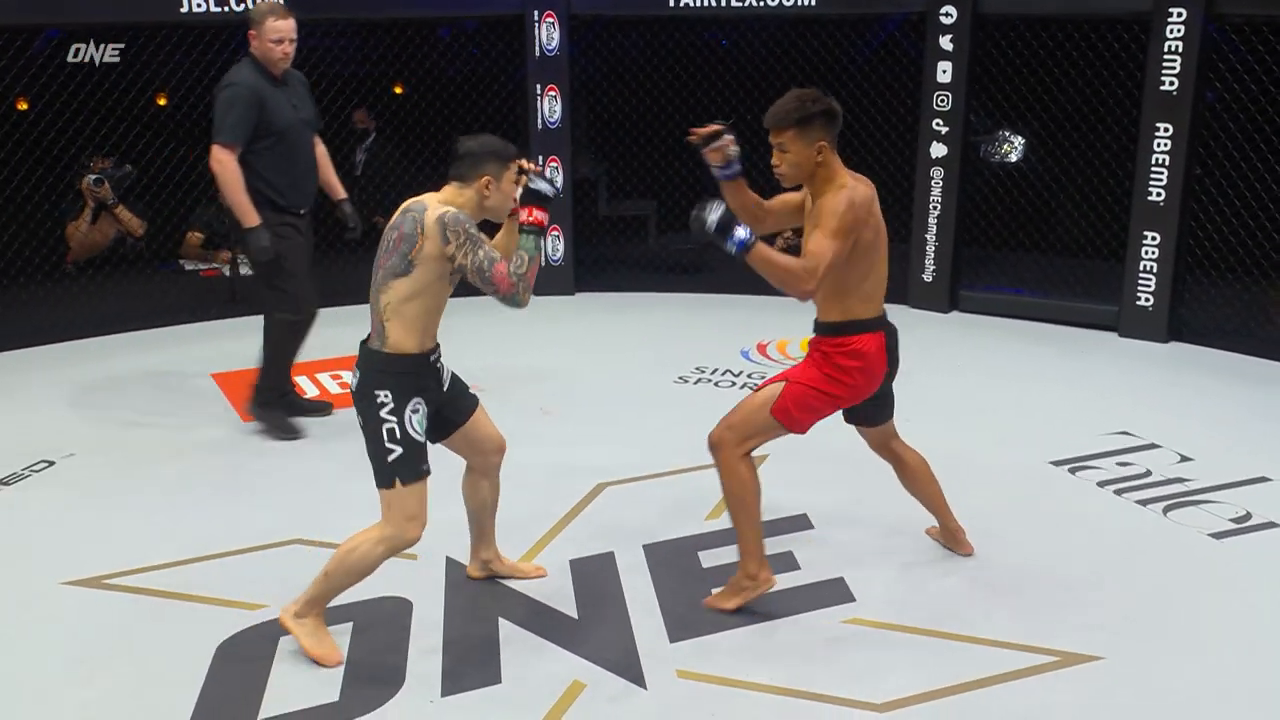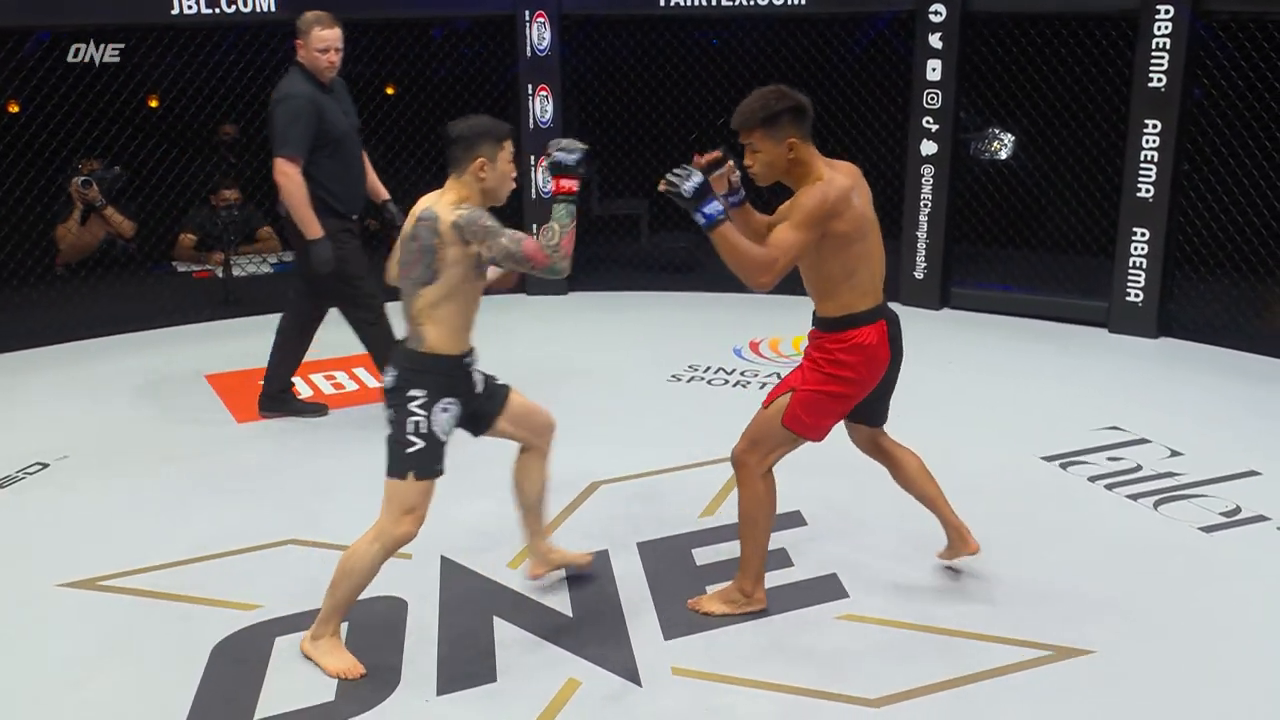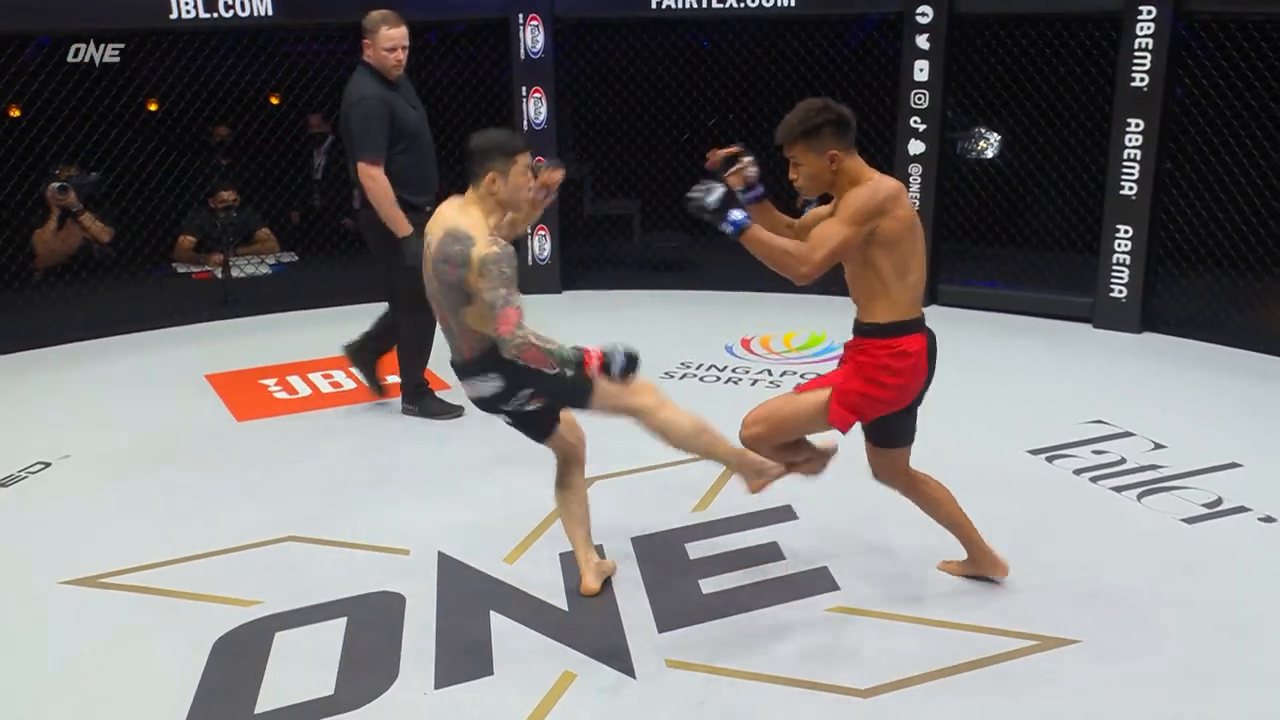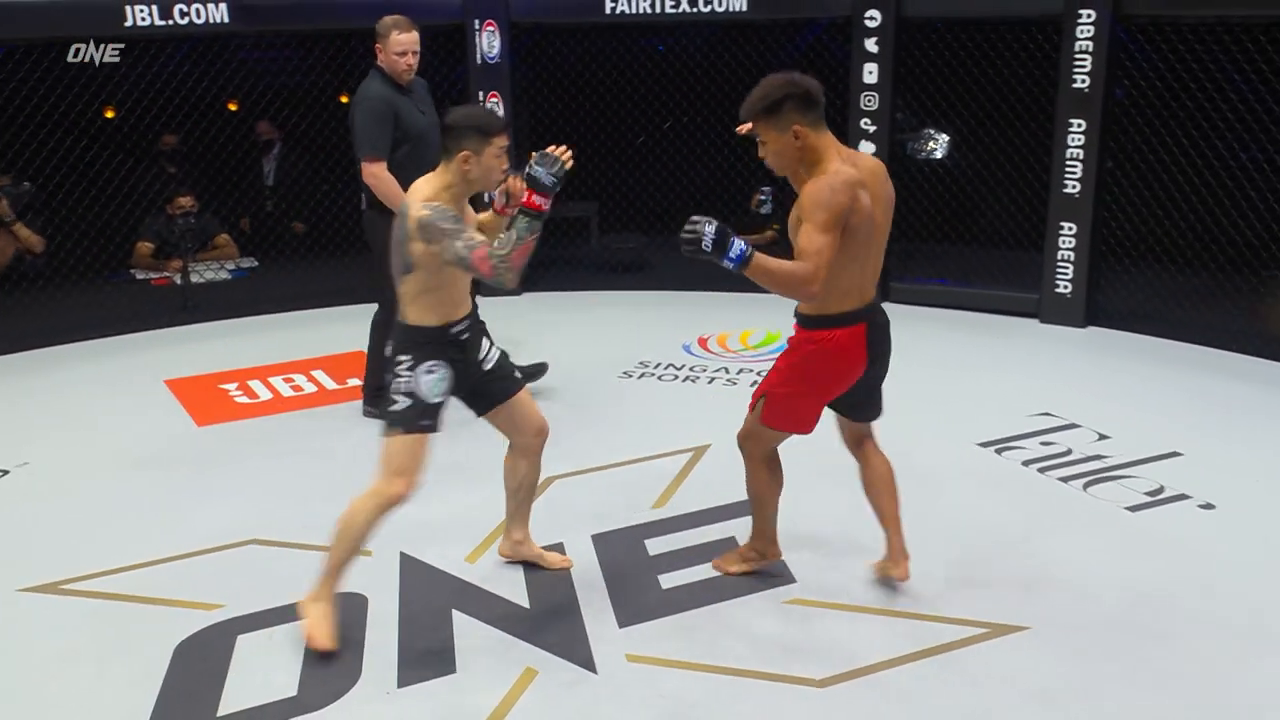
dt=0.3s
person 1, frame 1
left shoulder: (427, 206)
right shoulder: (449, 220)
left elbow: (483, 265)
right elbow: (515, 291)
left wrist: (516, 220)
right wrist: (535, 217)
left hip: (420, 365)
right hip: (390, 381)
left knee: (490, 450)
right knee: (401, 529)
left ankle: (485, 557)
right ankle: (306, 612)
person 1, frame 2
left shoulder: (434, 207)
right shoulder: (462, 221)
left elbow: (398, 273)
right elbow: (551, 260)
right wrist: (566, 187)
left hip: (454, 371)
right hip: (423, 383)
left knee: (539, 428)
right knee: (399, 526)
left ankle: (540, 552)
right ankle: (323, 633)
person 1, frame 3
left shoulder: (448, 213)
right shoulder: (488, 250)
right elbow: (511, 336)
left wrist: (542, 195)
right wrist: (588, 360)
left hip: (477, 375)
right hip: (505, 372)
left knee: (571, 449)
right knee: (645, 399)
left ankle: (587, 566)
right ankle: (756, 464)
person 1, frame 4
left shoulder: (452, 192)
right shoulder: (426, 214)
left elbow: (504, 241)
right elbow: (504, 273)
left wrist: (531, 197)
right wrist: (536, 201)
left hip: (467, 338)
right hip: (422, 350)
left knee: (533, 431)
right knee: (395, 486)
left ankle: (517, 540)
right ankle: (321, 595)
person 2, frame 1
left shoulder: (845, 201)
right shoulder: (827, 190)
left elbow: (803, 282)
right elbow: (763, 218)
left wrist: (733, 239)
right wrist: (728, 170)
left hip: (843, 356)
right hip: (871, 344)
left knee: (727, 440)
right knee: (886, 442)
left ankle: (753, 572)
right ankle: (952, 533)
person 2, frame 2
left shoulder: (822, 196)
right shoulder: (831, 176)
left elbow: (761, 274)
right elbow: (768, 235)
left wrist: (707, 210)
right wrist: (725, 191)
left hip: (847, 349)
right hip: (874, 337)
left knee: (750, 454)
right knee: (878, 442)
left ankle: (748, 588)
right ankle: (958, 537)
person 2, frame 3
left shoulder: (870, 198)
right shoulder: (869, 191)
left elbow: (803, 265)
right elbow: (795, 234)
left wrist: (731, 216)
right wrist: (749, 190)
left hip: (888, 360)
right hip: (903, 354)
left knee: (757, 430)
right knee: (893, 471)
left ankle: (808, 455)
right ankle: (982, 556)
person 2, frame 4
left shoulder: (831, 187)
right shoulder: (871, 167)
left elbow: (807, 280)
left wrist: (730, 250)
right wrist: (780, 159)
left hip: (825, 344)
right hip: (871, 332)
left knee: (758, 439)
right knee: (862, 440)
left ankle: (759, 549)
right ankle: (894, 554)
person 3, frame 1
left shoulder: (296, 81)
right shoulder: (241, 87)
left elbow: (313, 145)
right elbow: (222, 160)
left wrist: (341, 198)
right wrist: (252, 227)
left hip: (298, 216)
right hip: (270, 222)
left knee: (292, 306)
right knee: (294, 308)
left ankle: (280, 393)
right ankle: (267, 398)
person 3, frame 2
left shoulder: (335, 86)
right shoulder: (297, 97)
left elbow: (352, 152)
right elbow: (287, 173)
left wrist: (385, 199)
right wrist: (315, 237)
left hip: (339, 220)
right hip: (322, 224)
left knee: (306, 307)
right knee: (367, 307)
left ankle: (276, 394)
person 3, frame 3
left shoulder: (396, 81)
right shoulder: (368, 98)
right elbow: (370, 174)
left wrist: (427, 209)
right wrist: (405, 235)
left hip: (415, 211)
right hip: (394, 218)
left knee: (410, 298)
right knee: (420, 303)
left ankle: (366, 351)
right ankle: (416, 394)
person 3, frame 4
left shoulder: (417, 88)
right shoulder: (374, 99)
right elbow: (373, 173)
right hip: (397, 222)
right knee: (397, 307)
right ankle: (377, 395)
